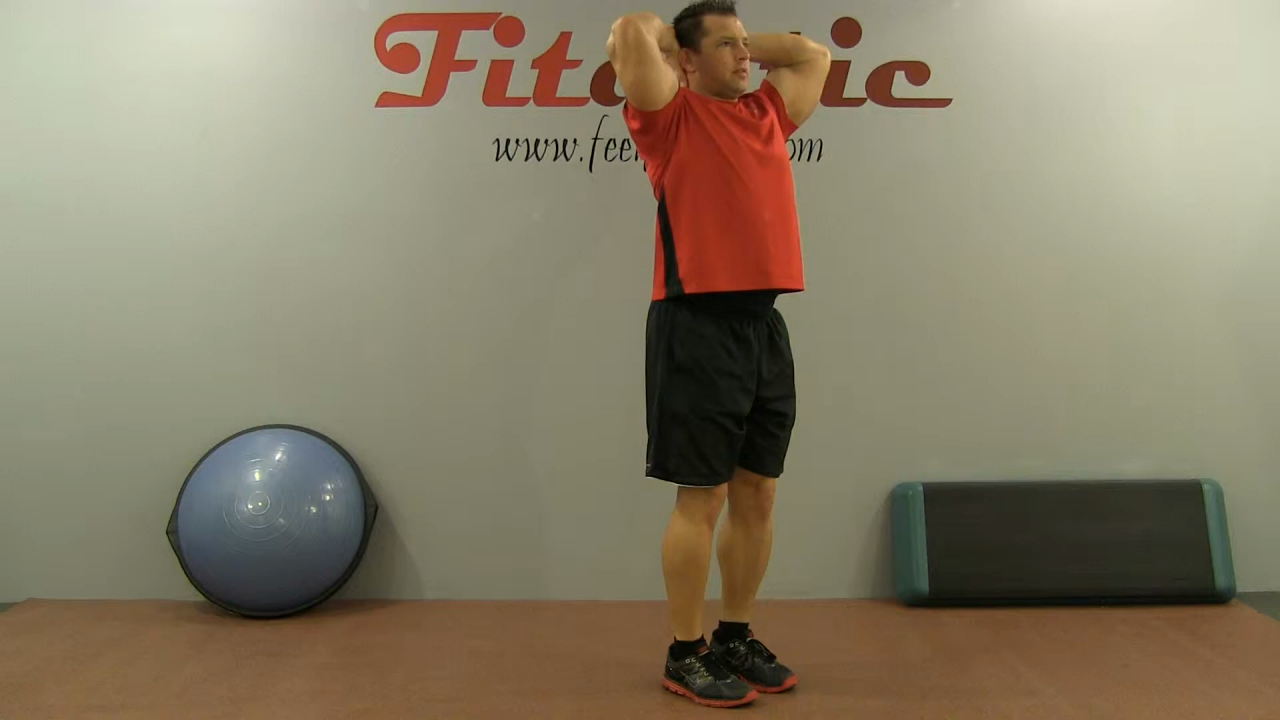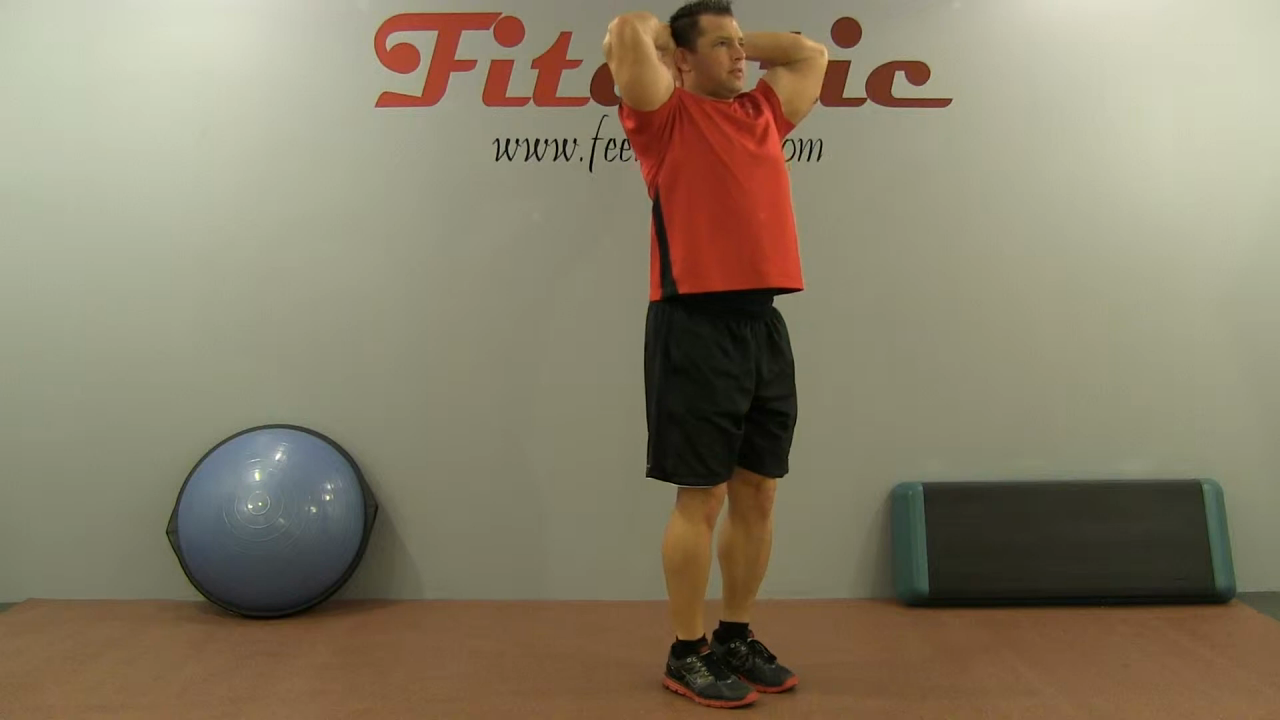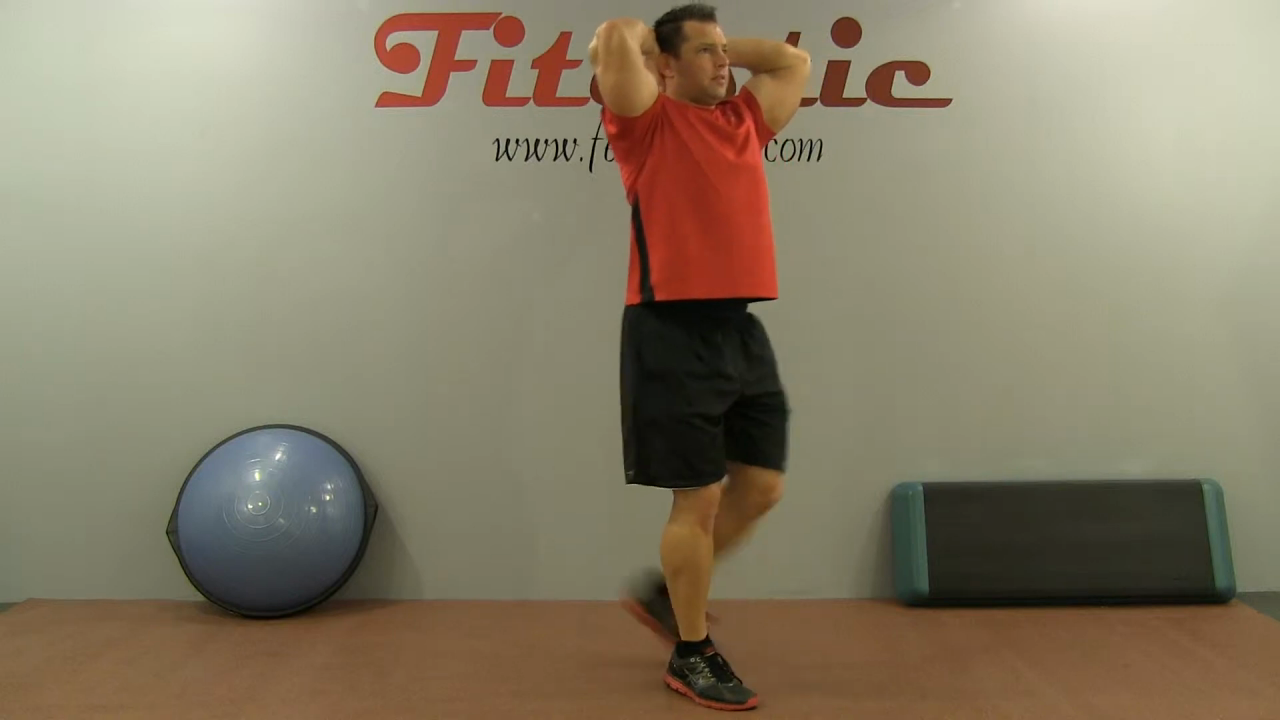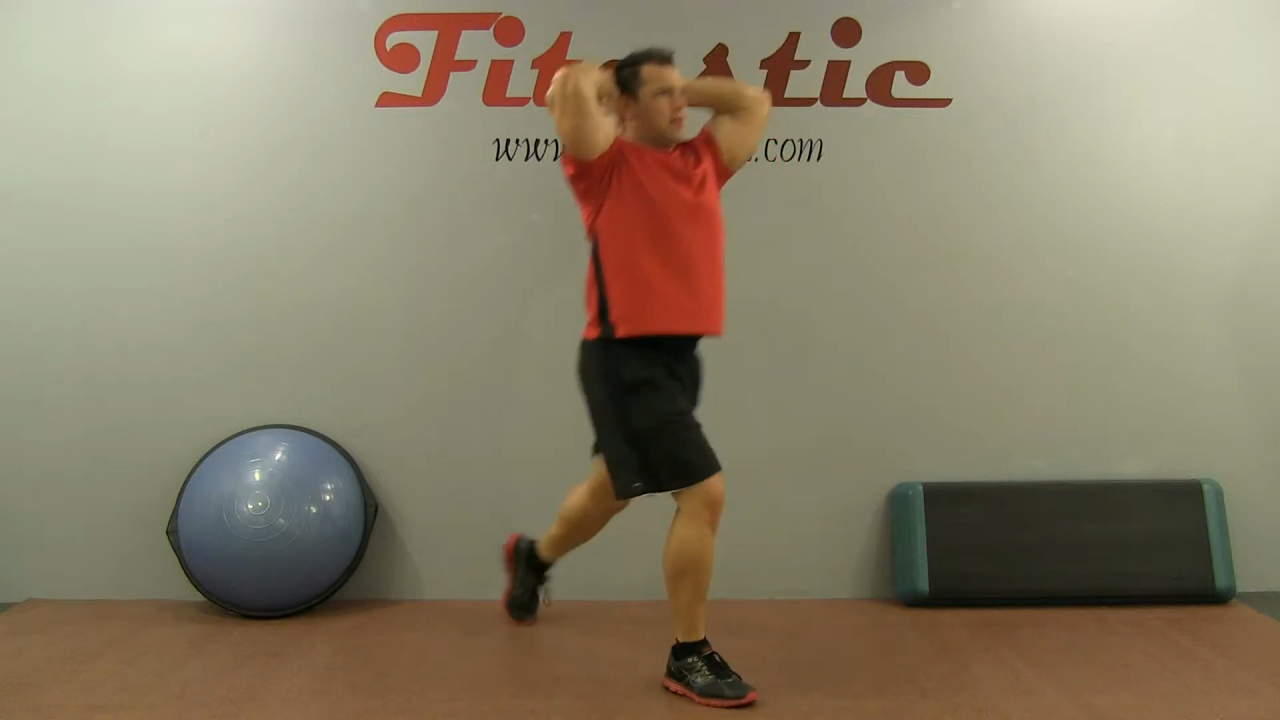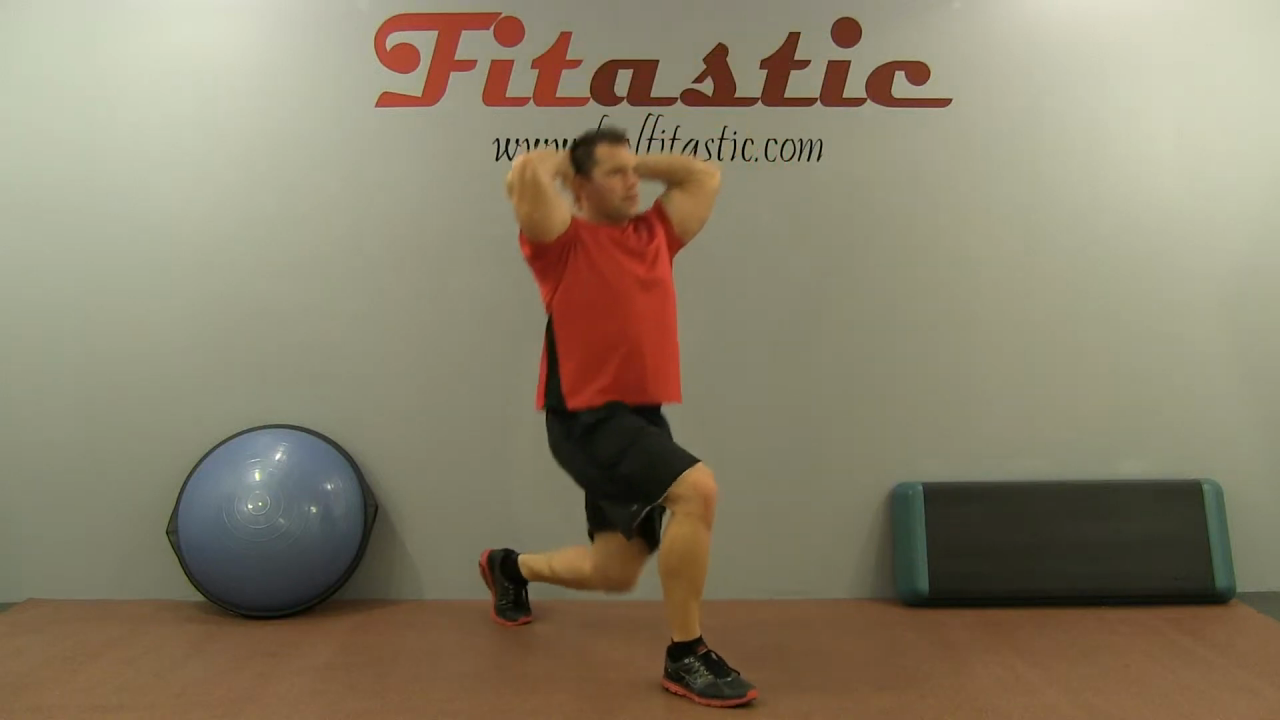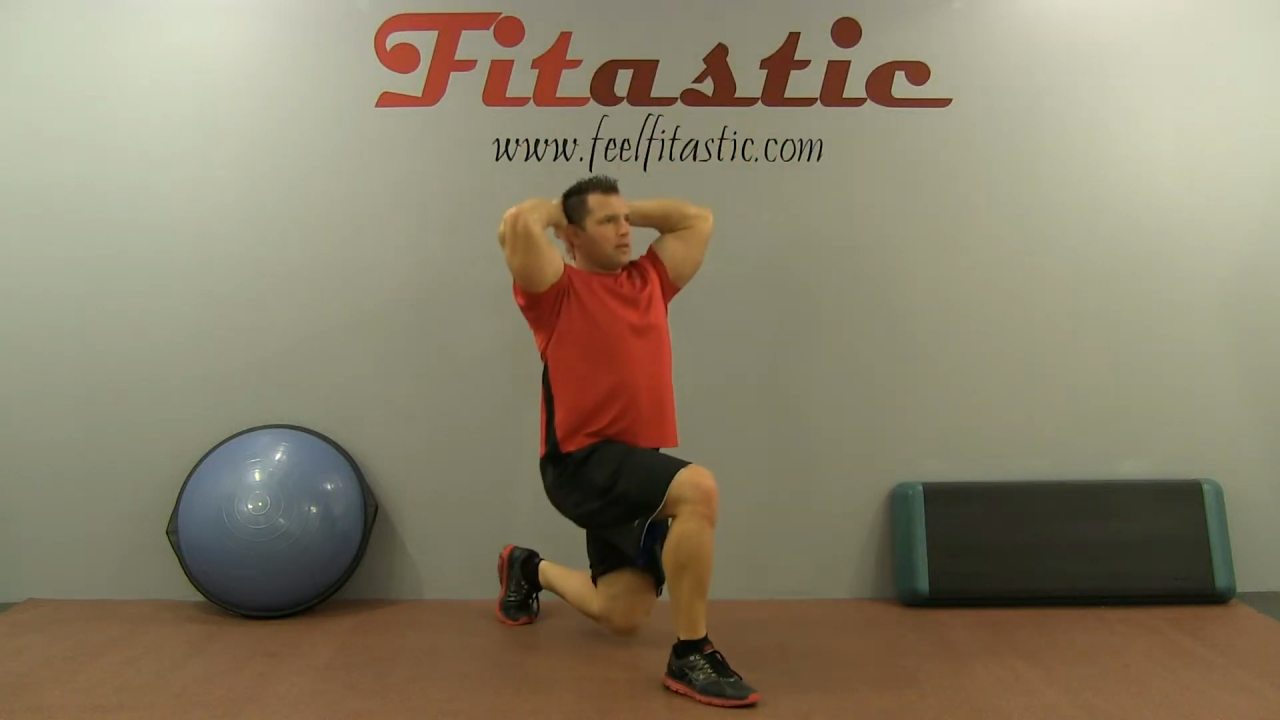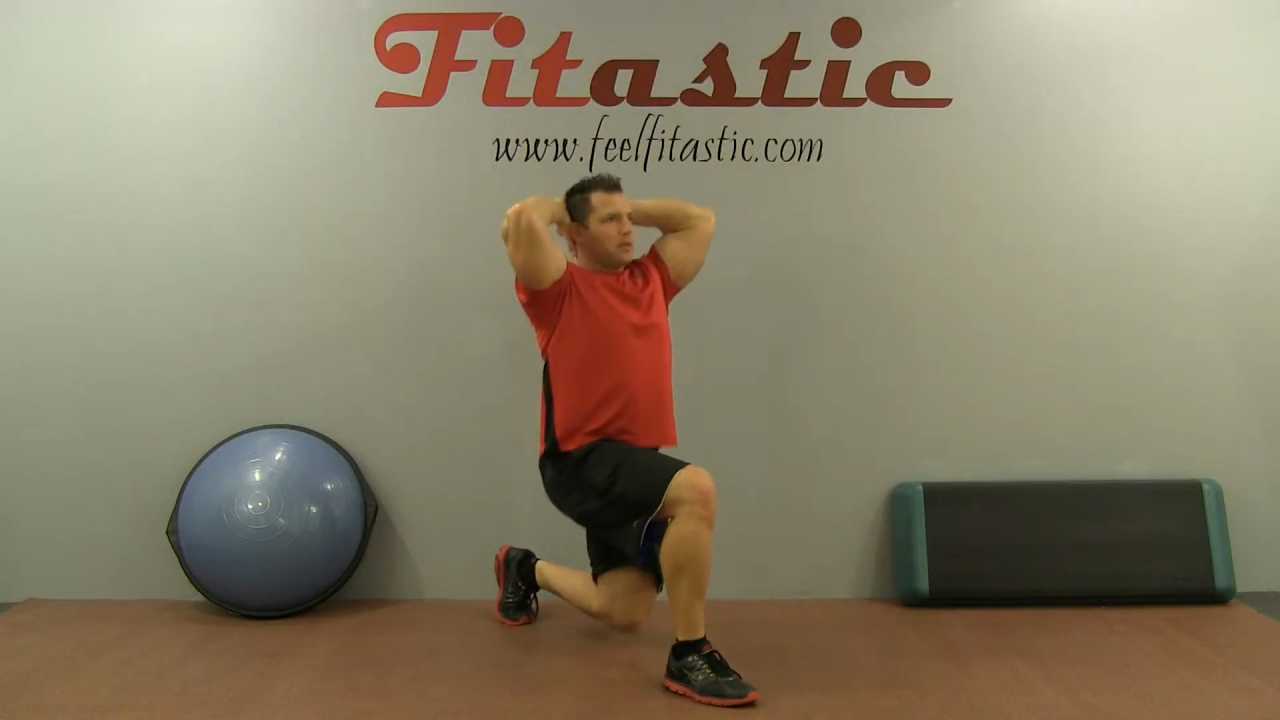
dt=0.4s
person 1, frame 1
left shoulder: (767, 113)
right shoulder: (670, 116)
left hip: (763, 323)
right hip: (697, 326)
left knee: (756, 495)
right knee: (701, 497)
left ankle: (735, 640)
right ankle: (685, 655)
person 1, frame 2
left shoulder: (763, 113)
right shoulder: (666, 116)
left hip: (763, 323)
right hip: (695, 326)
left knee: (757, 496)
right knee: (702, 498)
left ankle: (735, 641)
right ankle: (687, 655)
person 1, frame 3
left shoulder: (744, 120)
right shoulder: (649, 122)
left elbow: (794, 62)
left hip: (739, 327)
right hip: (671, 330)
left knee: (761, 489)
right knee: (701, 497)
left ankle: (669, 593)
right ankle: (691, 656)
person 1, frame 4
left shoulder: (701, 162)
right shoulder: (608, 164)
left elbow: (754, 103)
right elbow: (568, 89)
left wrist: (682, 86)
right wrist: (609, 81)
left hip: (678, 354)
right hip: (624, 356)
left knee: (614, 485)
right knee: (704, 493)
left ankle: (531, 556)
right ankle: (689, 658)
person 1, frame 5
left shoulder: (654, 234)
right shoulder: (564, 241)
left elbow: (705, 176)
right elbow: (527, 174)
left wrist: (636, 162)
right wrist: (565, 160)
left hip: (642, 415)
right hip: (587, 418)
left knee: (614, 569)
right knee: (697, 490)
left ankle: (512, 567)
right ankle: (686, 656)
person 1, frame 6
left shoulder: (649, 280)
right shoulder: (557, 290)
left elbow: (698, 219)
right elbow: (517, 225)
left wrist: (625, 209)
right wrist: (557, 210)
left hip: (636, 460)
right hip: (582, 461)
left knee: (623, 616)
right knee: (697, 489)
left ankle: (529, 569)
right ankle: (690, 655)
person 1, frame 7
left shoulder: (651, 279)
right shoulder: (560, 288)
left elbow: (701, 220)
right elbow: (521, 222)
left wrist: (631, 207)
right wrist: (563, 207)
left hip: (637, 456)
right hip: (581, 459)
left knee: (624, 613)
right knee: (695, 490)
left ankle: (525, 569)
right ankle: (689, 655)
